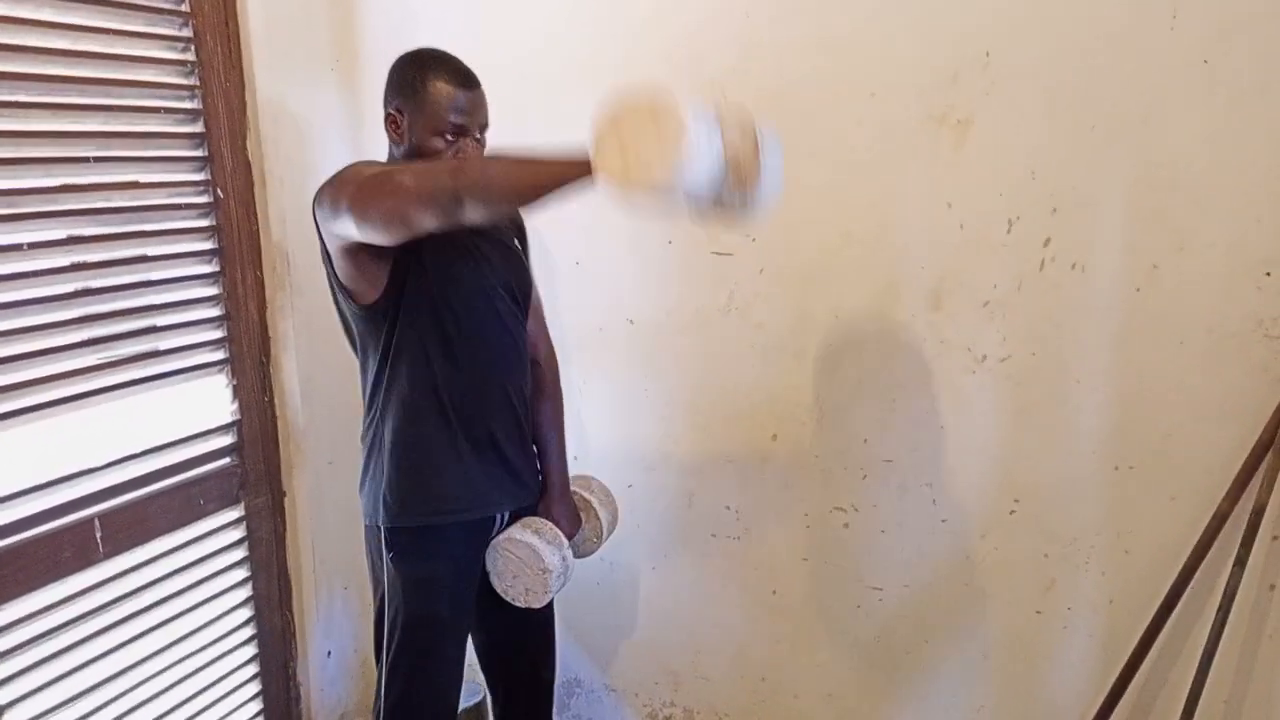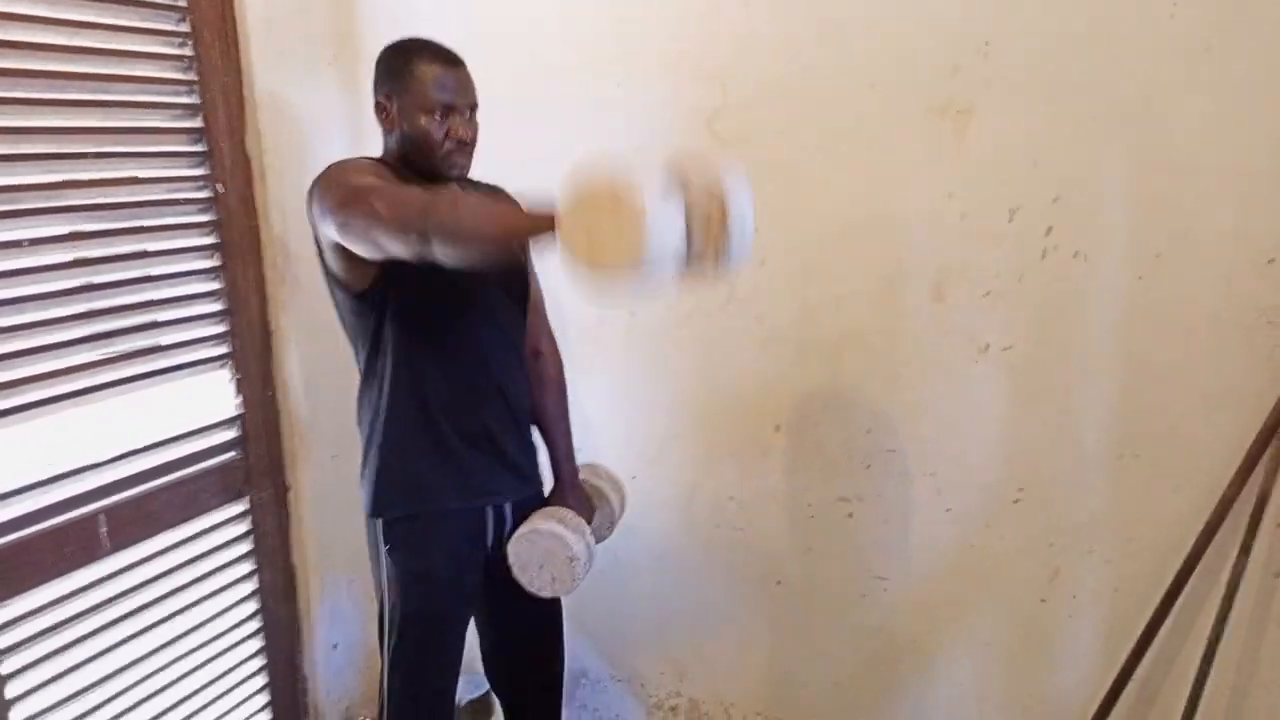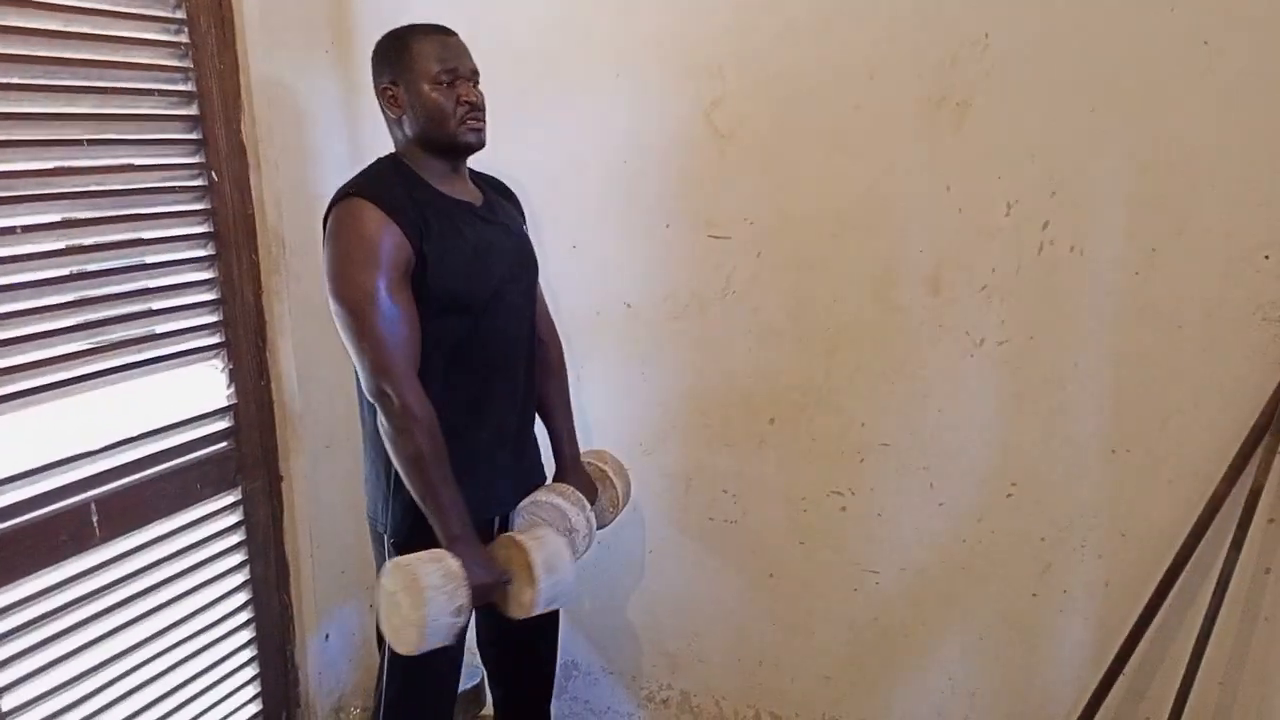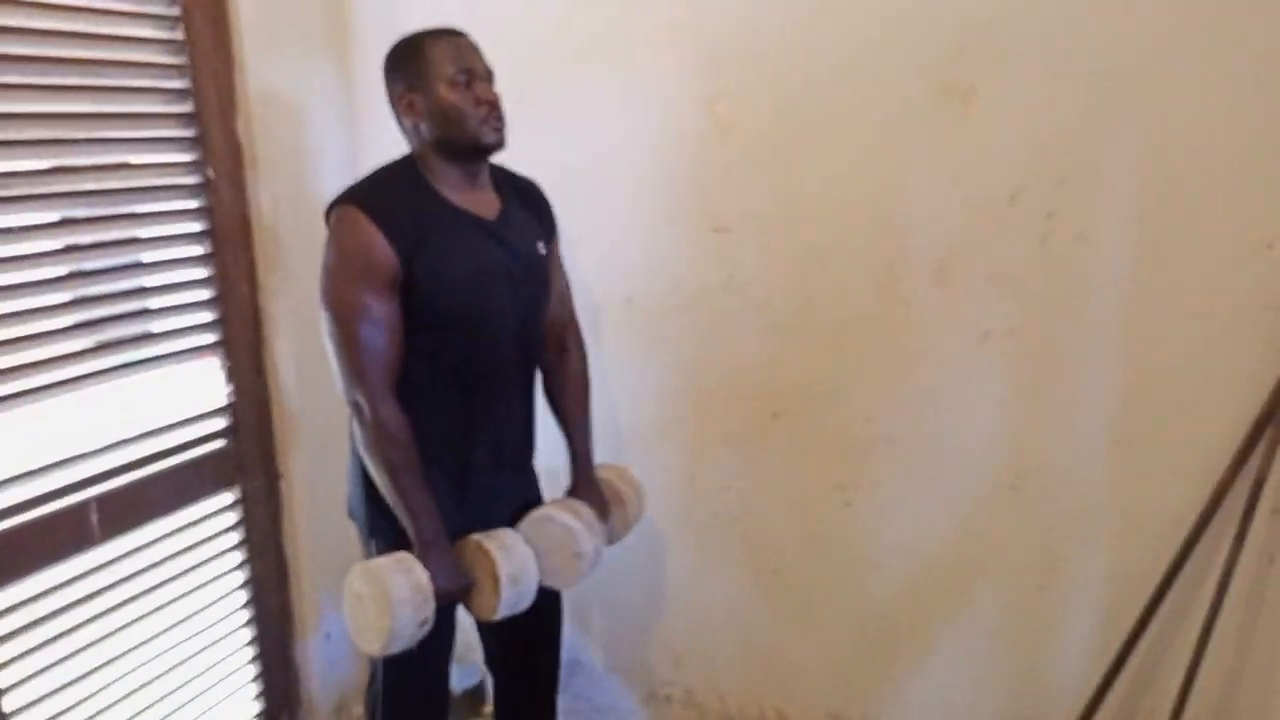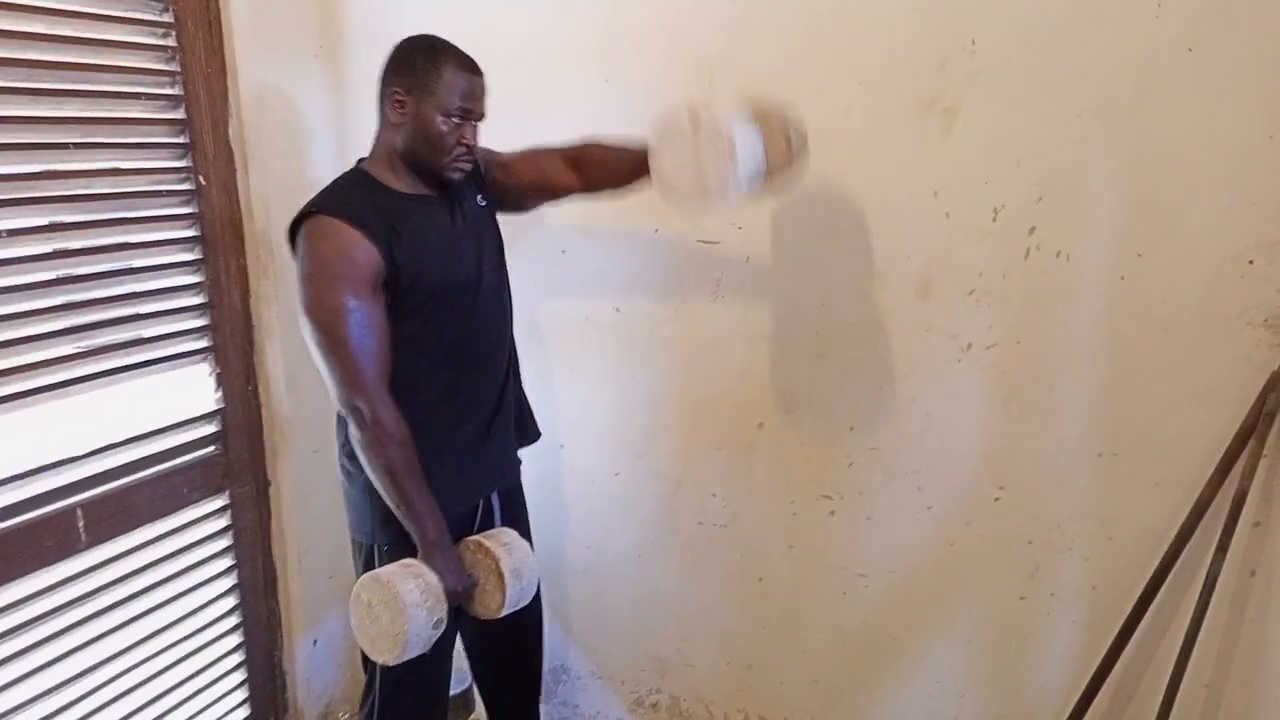
dt=0.5s
person 1, frame 1
left shoulder: (500, 216)
right shoulder: (353, 206)
left elbow: (536, 354)
right elbow: (455, 191)
left wrist: (556, 487)
right wrist: (602, 162)
left hip: (511, 493)
right hip: (422, 505)
person 1, frame 2
left shoulder: (495, 212)
right shoulder: (348, 194)
left elbow: (537, 348)
right elbow: (434, 227)
left wrist: (567, 478)
left hip: (513, 487)
right hip: (422, 498)
person 1, frame 3
left shoulder: (499, 198)
right shoulder: (371, 217)
right elbow: (394, 393)
left wrist: (569, 460)
right wrist: (457, 538)
left hip: (516, 484)
right hip: (428, 503)
left knee: (529, 658)
person 1, frame 4
left shoulder: (528, 204)
right shoulder: (370, 223)
left elbow: (562, 342)
right elbow: (372, 402)
left wrist: (584, 474)
right wrist: (430, 542)
left hip: (510, 489)
right hip: (413, 505)
left knee: (530, 651)
person 1, frame 5
left shoulder: (471, 184)
right shoulder: (340, 231)
left elbow: (573, 168)
right elbow: (366, 407)
right wrist: (433, 544)
left hip: (493, 479)
right hip: (402, 501)
left knee: (514, 648)
